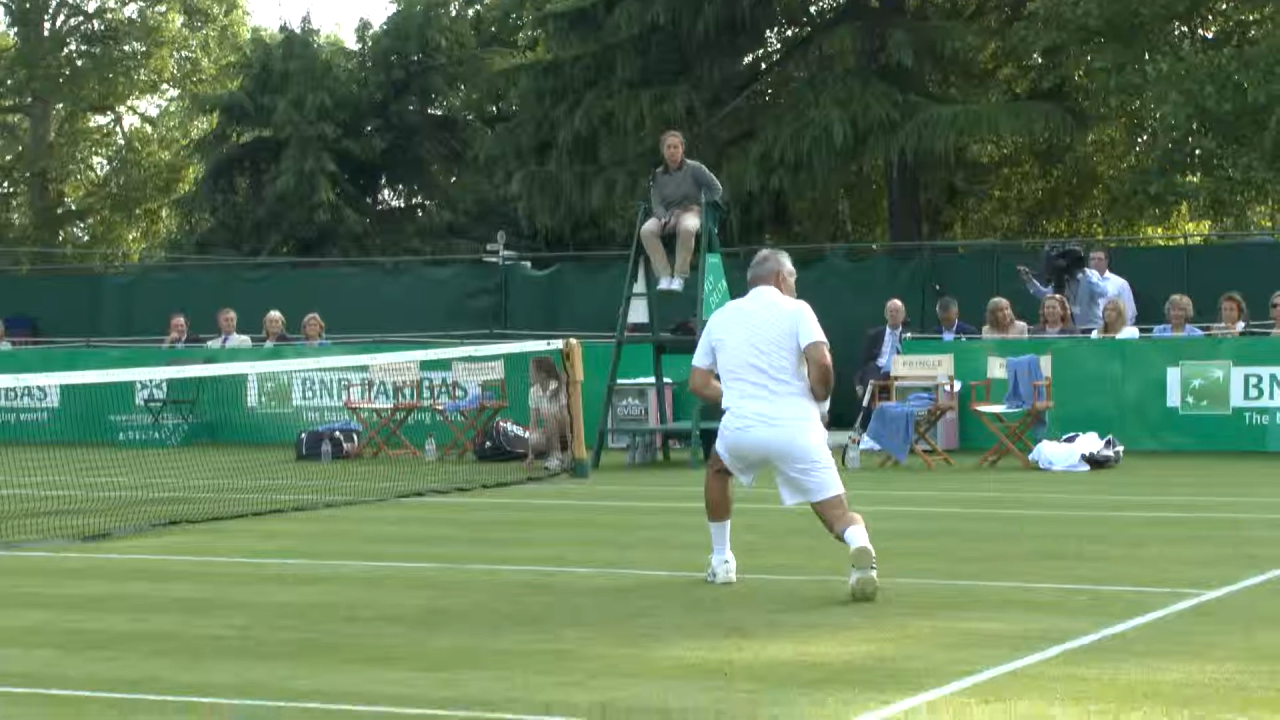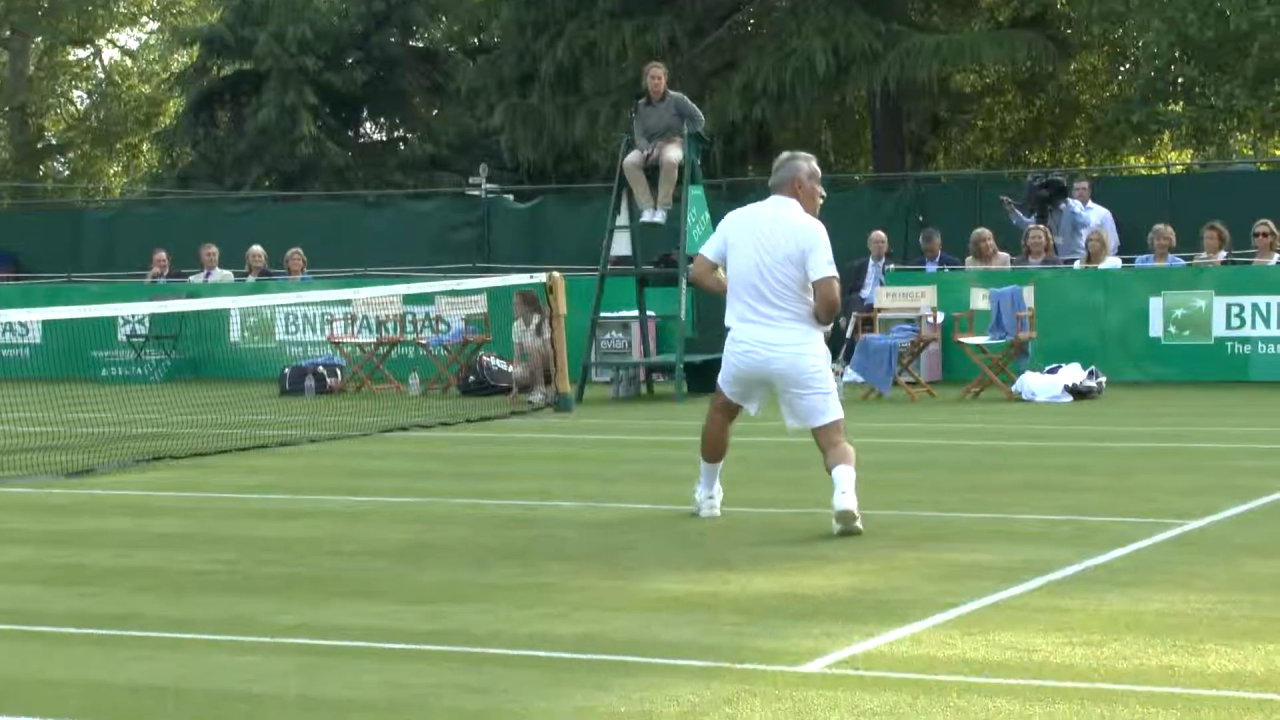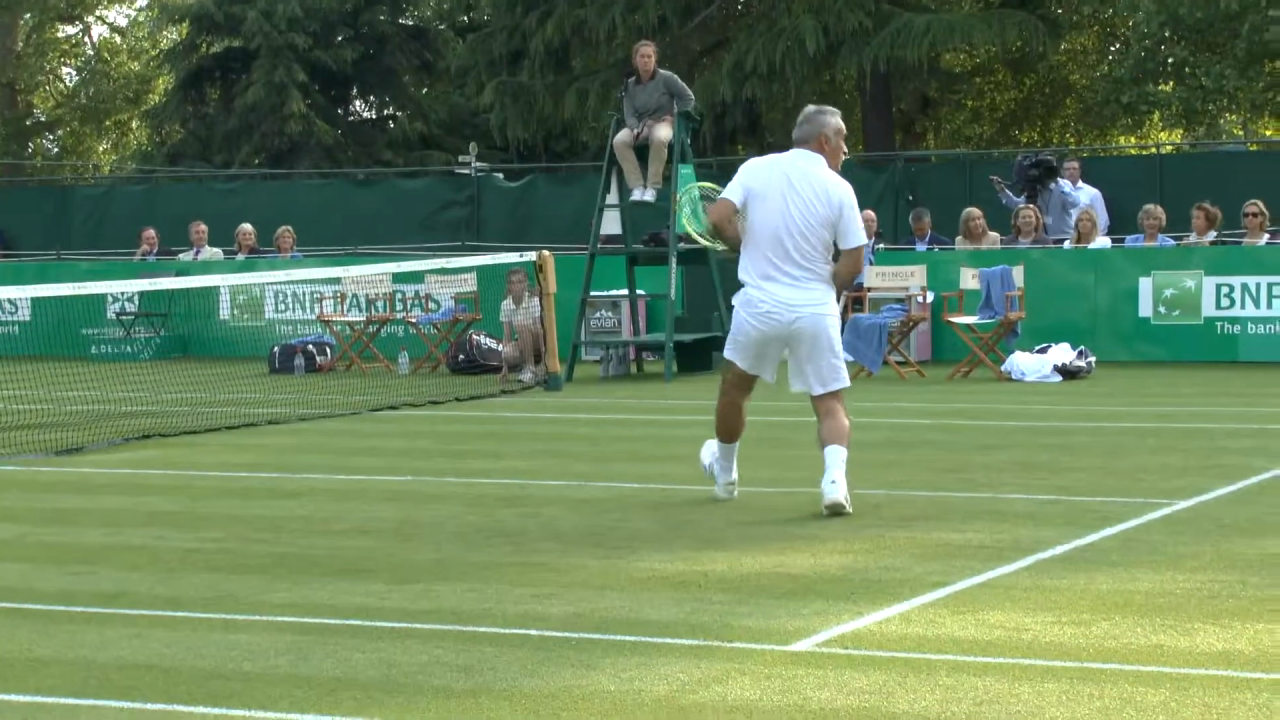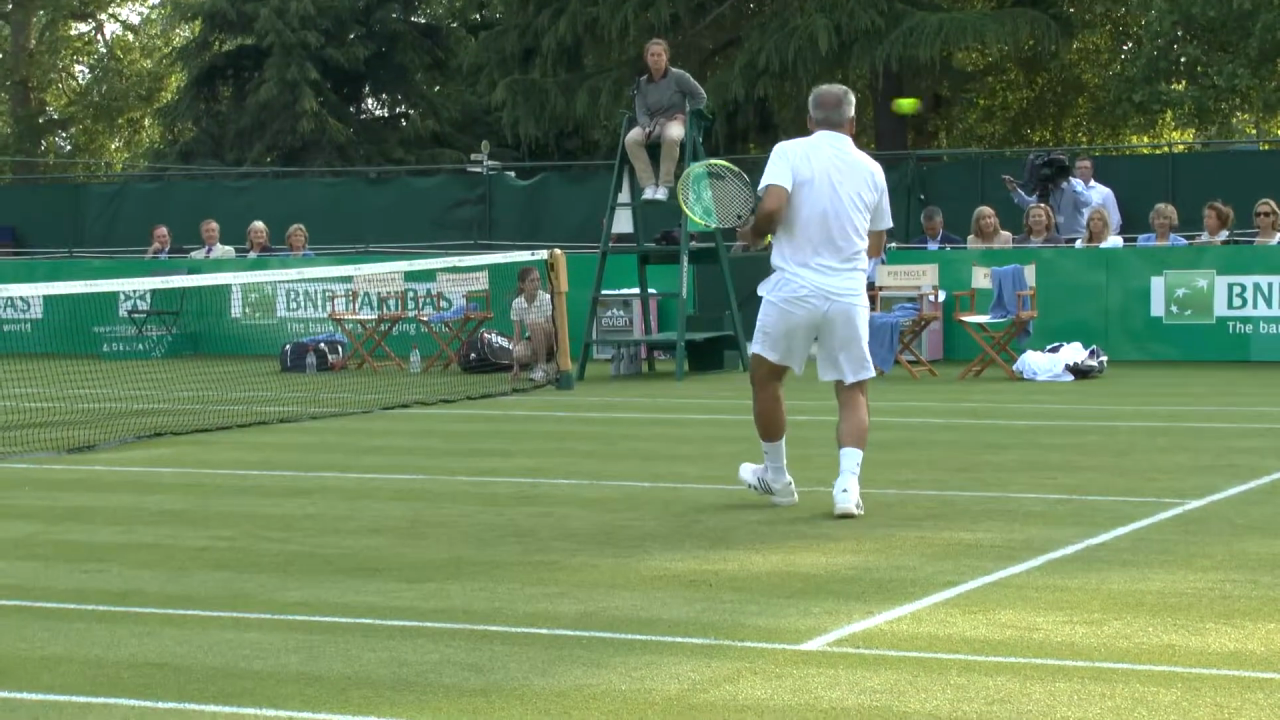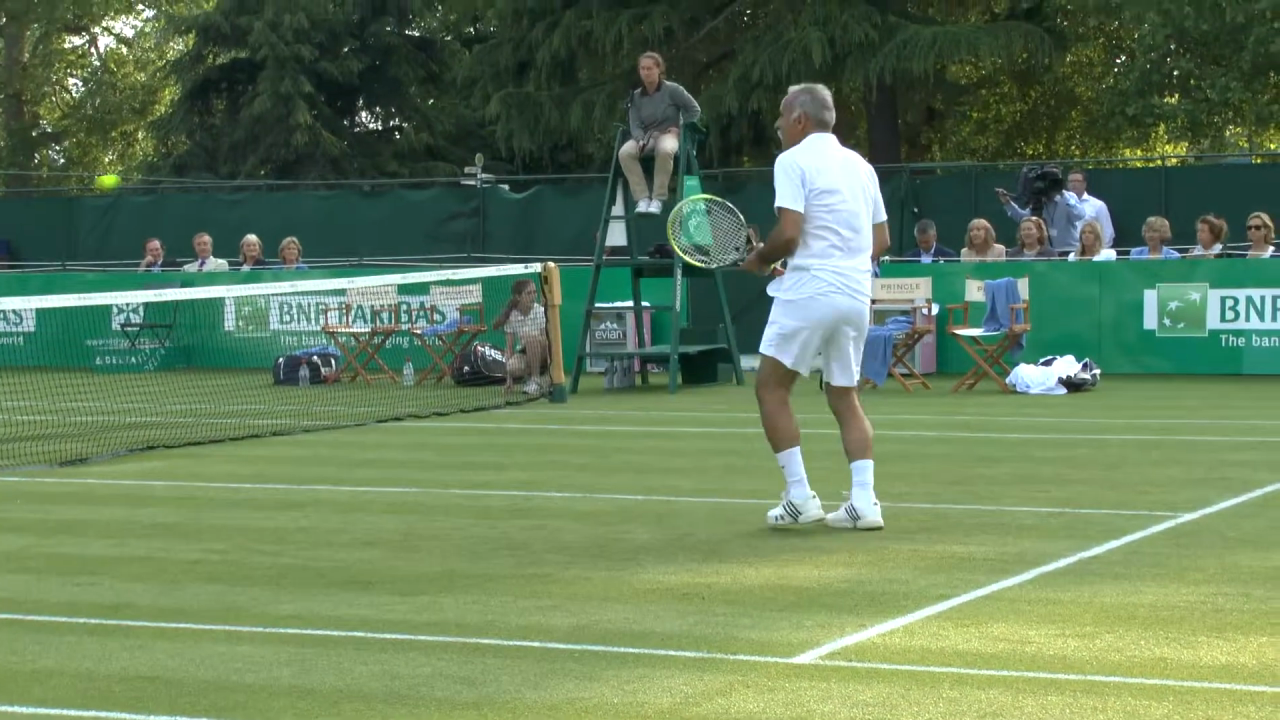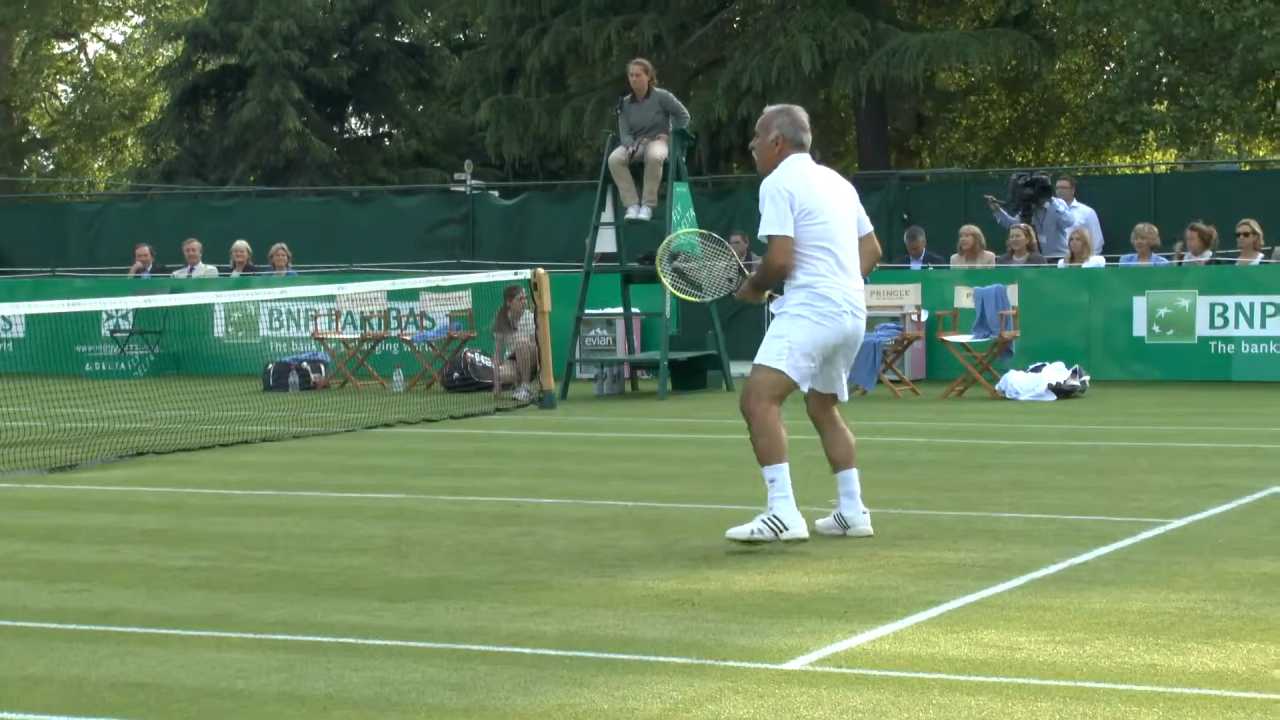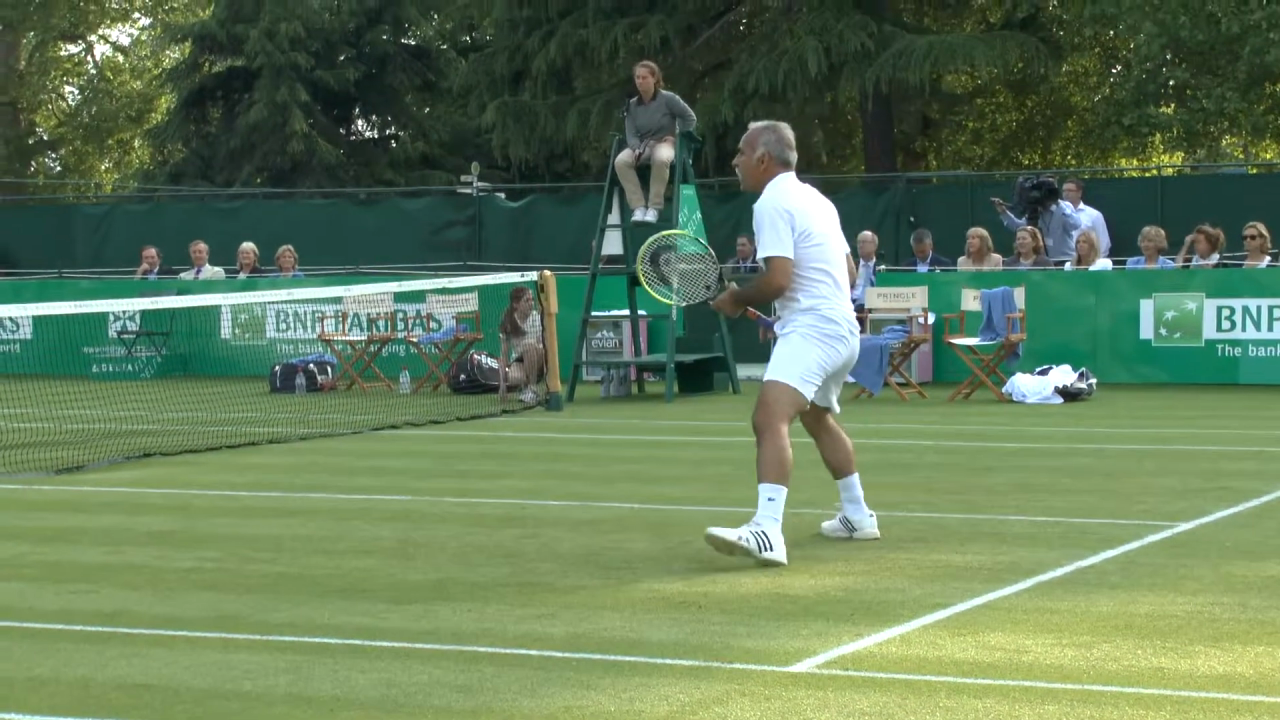
dt=0.2s
person 1, frame 1
left shoulder: (720, 318)
right shoulder: (796, 310)
left elbow: (699, 382)
right elbow: (821, 363)
right wrist: (818, 403)
left hip: (741, 428)
right hip: (796, 429)
left knee: (717, 470)
right knee: (838, 515)
left ankle: (721, 560)
right ankle: (858, 542)
person 1, frame 2
left shoulder: (735, 219)
right shoulder: (809, 228)
left elbow: (699, 271)
right elbow: (830, 298)
right wrist: (819, 324)
left hip: (745, 348)
right hip: (800, 351)
left knee: (721, 412)
right knee: (835, 441)
left ankle: (707, 494)
right ankle: (844, 494)
person 1, frame 3
left shoulder: (756, 167)
right shoulder: (839, 189)
left elbow: (718, 218)
right elbow: (853, 266)
left wrist: (746, 244)
left hip: (758, 305)
right hip: (814, 310)
left knee: (733, 389)
right knee: (831, 407)
left ankle: (724, 471)
right ankle: (835, 479)
person 1, frame 4
left shoulder: (789, 152)
right shoulder: (871, 169)
left elbow: (772, 205)
right elbow: (875, 245)
left wrist: (754, 232)
left hip: (792, 290)
right hip: (848, 296)
left knee: (764, 380)
right knee: (853, 395)
left ankle: (776, 477)
right ankle: (847, 486)
person 1, frame 5
left shoulder: (794, 161)
right shoulder: (861, 166)
left elbow: (789, 231)
right elbow: (882, 240)
left wrist: (761, 257)
left hip: (810, 291)
right hip: (856, 295)
left knee: (771, 389)
right knee: (844, 400)
left ankle: (801, 496)
right ankle: (863, 501)
person 1, frame 6
left shoulder: (779, 183)
right shoulder: (838, 182)
left elbow: (780, 260)
right elbow: (872, 251)
left wrist: (753, 286)
left hip: (811, 310)
right hip: (851, 312)
left knee: (758, 401)
right knee: (823, 408)
left ankle: (783, 512)
right ankle: (852, 511)
person 1, frame 7
left shoulder: (773, 203)
right shoulder: (817, 200)
left elbow: (777, 280)
right elbow: (848, 270)
left wrist: (736, 299)
left hip: (813, 331)
right hip: (843, 330)
left knee: (770, 420)
right knee: (817, 417)
left ankle: (767, 532)
right ankle: (858, 515)
